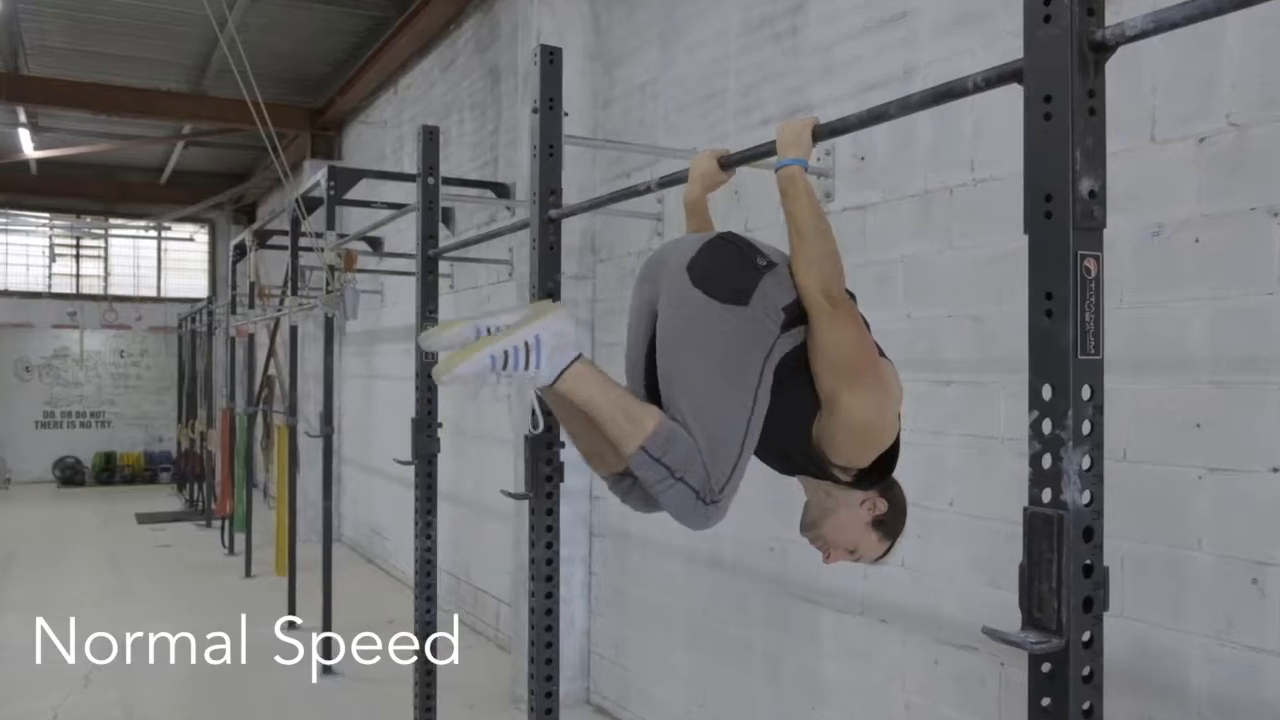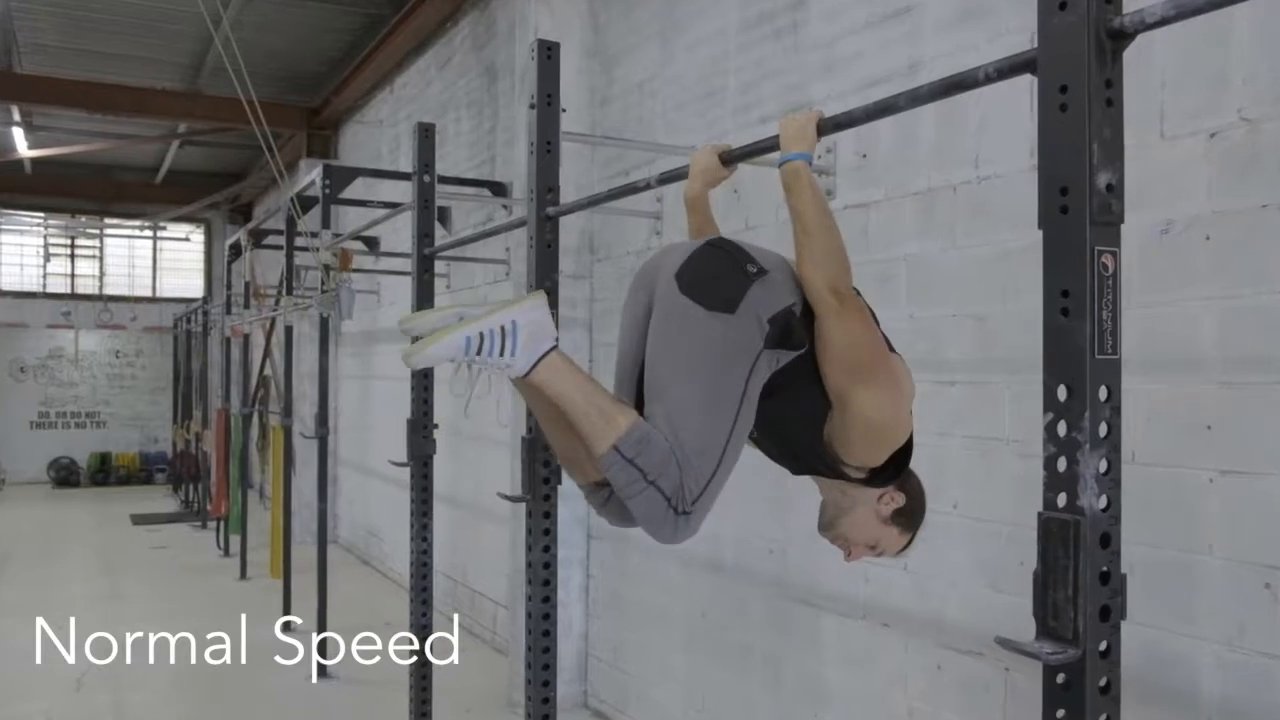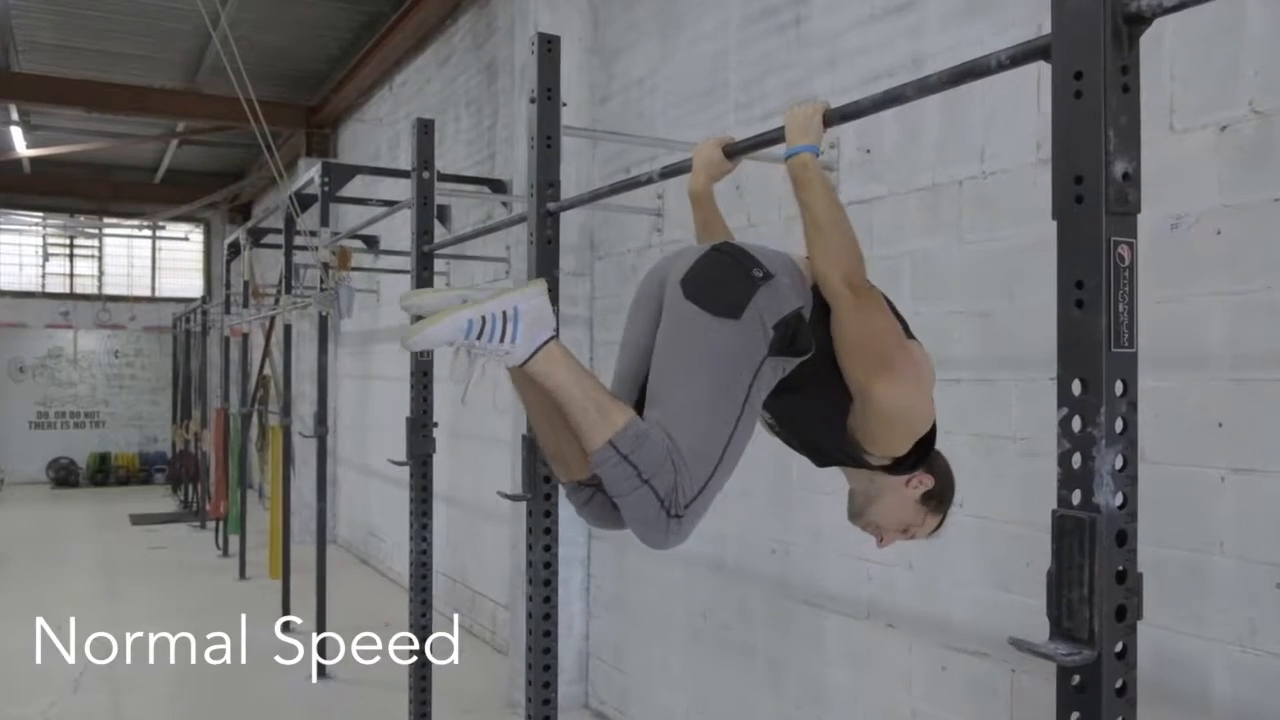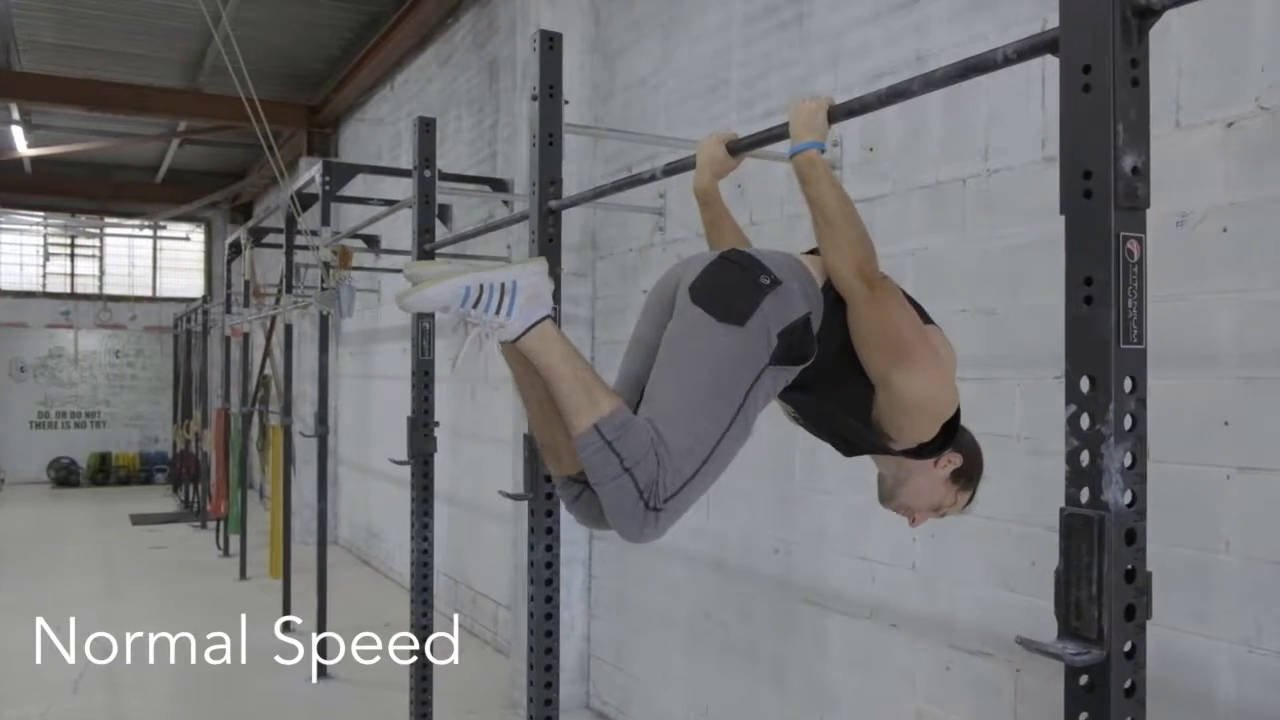
dt=0.3s
person 1, frame 1
right shoulder: (865, 431)
left wrist: (697, 197)
left hip: (680, 264)
right hip: (734, 286)
left knee: (645, 486)
left ankle: (534, 351)
right ankle: (554, 357)
person 1, frame 2
right shoulder: (877, 428)
left wrist: (698, 194)
left hip: (676, 272)
right hip: (728, 298)
left knee: (623, 500)
right knee: (670, 510)
left ankle: (516, 344)
right ankle: (531, 348)
person 1, frame 3
right shoulder: (899, 414)
right elbow: (848, 289)
left hip: (691, 277)
right hip: (736, 302)
left knee: (605, 501)
right knee: (661, 515)
left ankle: (510, 329)
right ankle: (528, 338)
person 1, frame 4
right shoulder: (924, 402)
right elbow: (862, 281)
right wrist: (808, 152)
left hip: (699, 284)
right hip: (750, 312)
left knee: (596, 499)
right knee: (640, 507)
left ankle: (513, 311)
right ankle: (523, 317)
